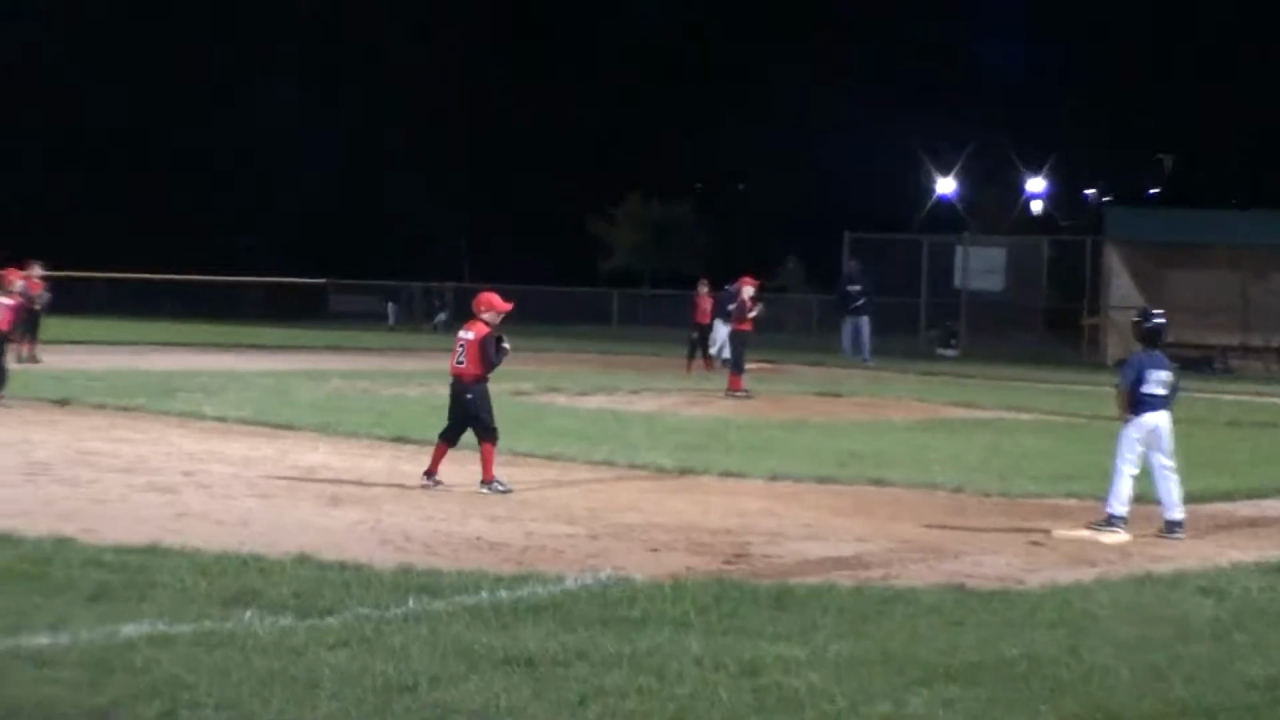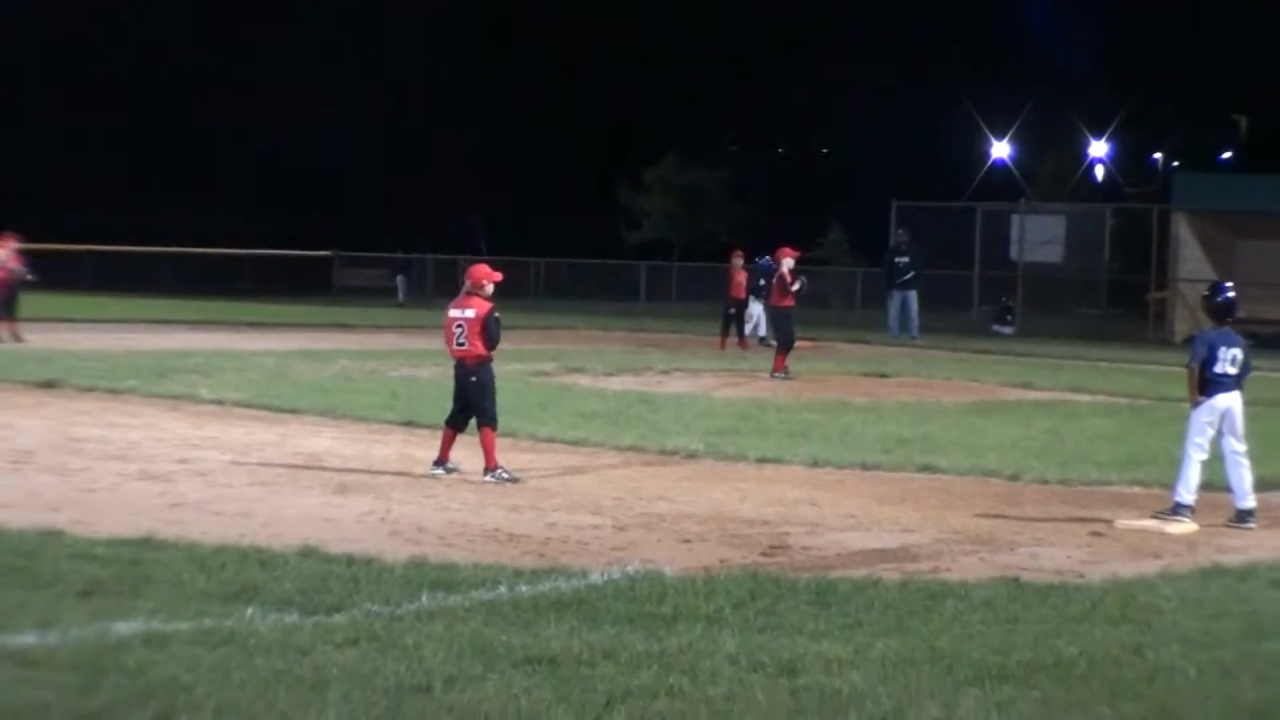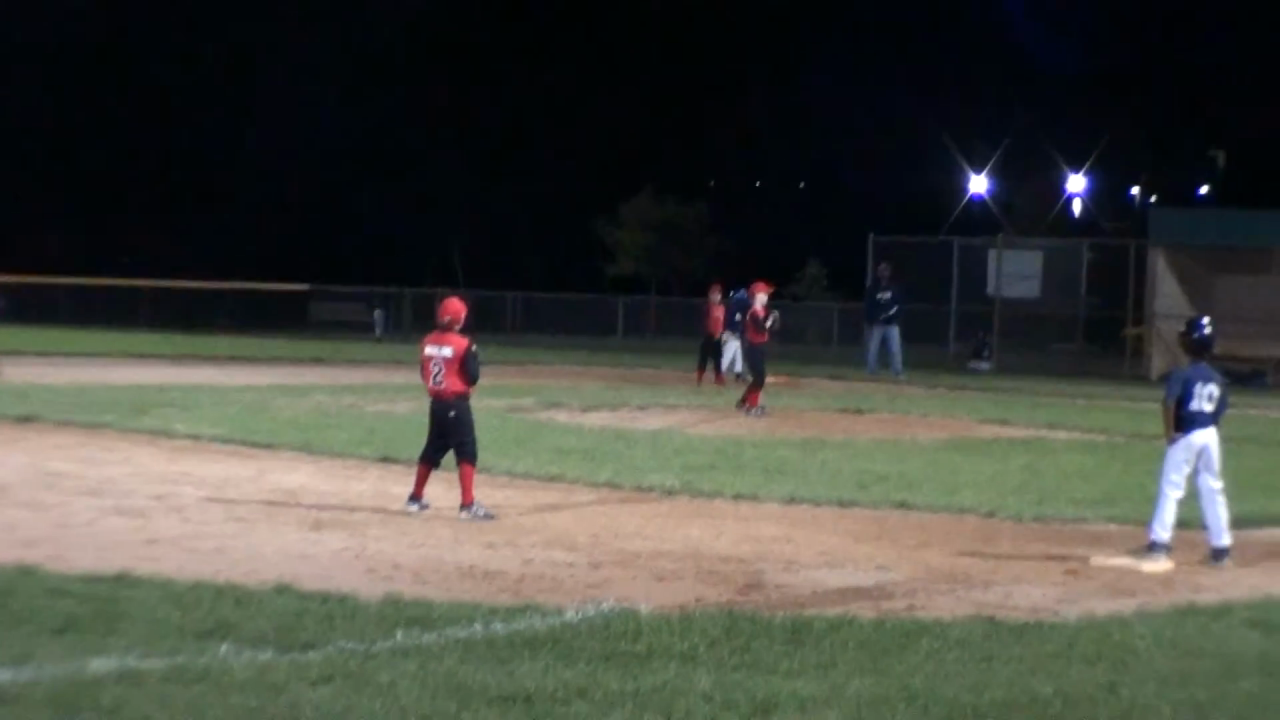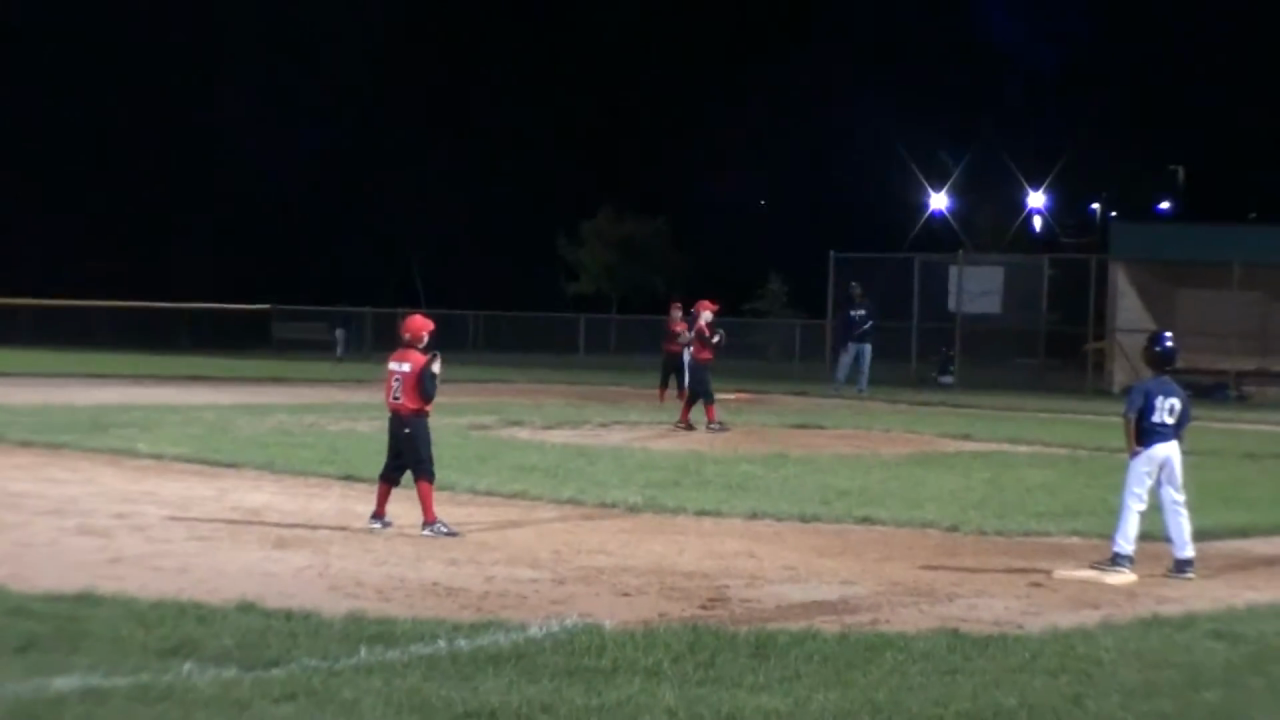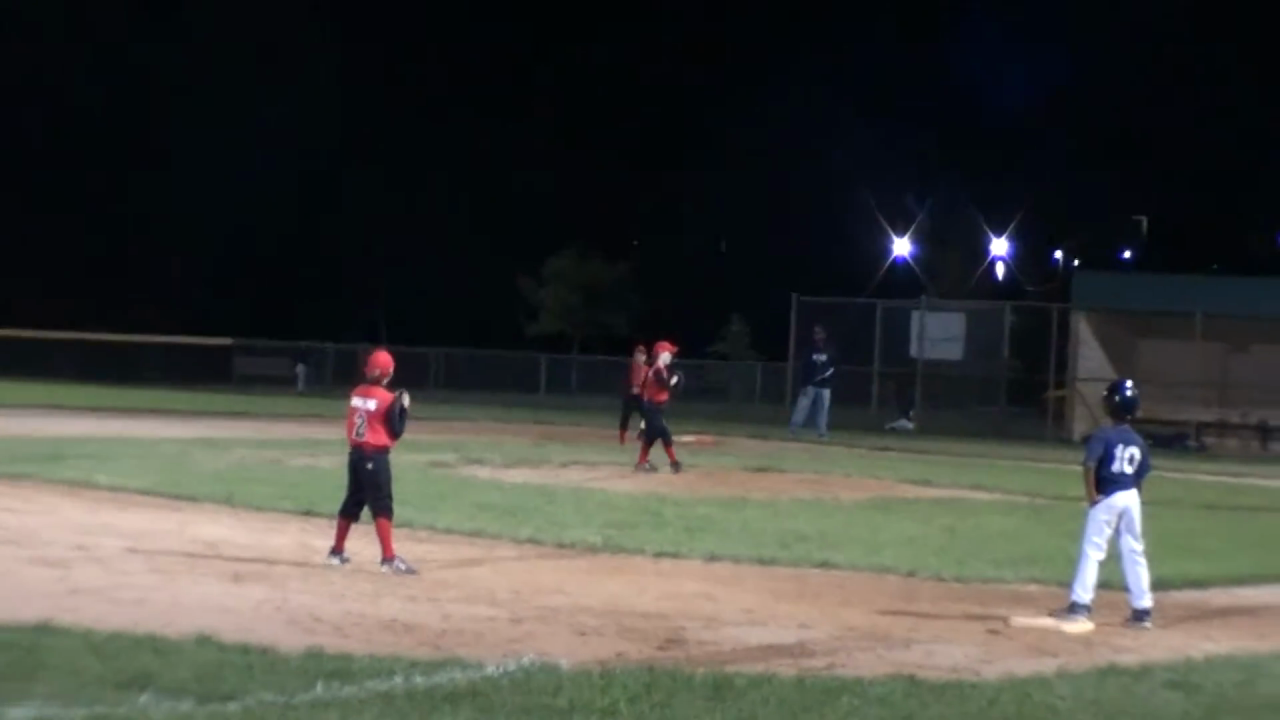
dt=0.4s
person 1, frame 1
left shoulder: (1136, 359)
right shoulder: (1167, 364)
left elbow: (1123, 387)
right elbow: (1171, 396)
left wrist: (1124, 413)
right wrist: (1162, 418)
left hip: (1139, 418)
right hip: (1161, 417)
left knee: (1125, 466)
right knee: (1165, 469)
left ankle: (1117, 517)
right ankle: (1175, 522)
person 1, frame 2
left shoulder: (1206, 337)
right shoulder: (1239, 342)
left elbow: (1193, 366)
right elbow: (1242, 376)
left wrist: (1194, 395)
right wrist: (1231, 395)
left hip: (1210, 400)
right hip: (1233, 399)
left knee: (1194, 451)
right knee: (1237, 454)
left ankle: (1183, 506)
right ankle: (1246, 510)
person 1, frame 3
left shoulder: (1183, 374)
right shoulder: (1216, 378)
left elbow: (1169, 403)
right elbow: (1219, 412)
left wrist: (1170, 432)
right wrist: (1208, 431)
left hip: (1187, 436)
right hip: (1210, 436)
left knee: (1171, 489)
right knee: (1213, 491)
left ankle: (1159, 543)
right ankle: (1221, 548)
person 1, frame 4
left shoulder: (1143, 387)
right shoulder: (1179, 392)
left elbow: (1130, 416)
right elbow: (1182, 427)
left wrist: (1131, 446)
right wrist: (1171, 446)
left hip: (1148, 449)
right hip: (1171, 449)
left knee: (1133, 501)
right knee: (1176, 504)
left ankle: (1122, 556)
right ankle: (1184, 561)
person 1, frame 5
left shoulder: (1103, 435)
right shoulder: (1138, 441)
left elbow: (1090, 465)
right elbow: (1141, 476)
left wrist: (1091, 495)
right wrist: (1130, 496)
left hip: (1107, 498)
right hip: (1131, 498)
left knee: (1092, 550)
right knee: (1134, 553)
left ankle: (1080, 605)
right ankle: (1142, 610)
person 2, frame 1
left shoulder: (466, 328)
right shoulder: (486, 333)
right elbow: (489, 365)
right wrist: (503, 350)
left hip: (458, 384)
right hip: (474, 387)
left knee: (453, 429)
right knee: (488, 432)
left ankle: (430, 474)
right ankle: (488, 481)
person 2, frame 2
left shoulder: (454, 306)
right shoulder: (486, 308)
left elbow: (449, 340)
right elbow: (492, 343)
right wrist: (496, 320)
left hip: (461, 366)
right hip: (479, 368)
left knee: (458, 414)
right knee: (487, 417)
left ankle: (441, 462)
right ankle: (491, 469)
person 2, frame 3
left shoulder: (428, 342)
right shoulder: (463, 345)
left elbow: (424, 374)
right elbow: (472, 378)
right wrist: (473, 354)
left hip: (436, 403)
right hip: (456, 404)
left knee: (432, 450)
right knee: (466, 453)
left ankle: (415, 498)
right ankle: (468, 505)
person 2, frame 4
left shoulder: (395, 357)
right shoulder: (421, 362)
right elbow: (427, 396)
right wrist: (434, 373)
left hip: (396, 419)
right hip: (414, 421)
left knee: (392, 467)
right knee: (423, 469)
left ankle: (378, 516)
right ankle: (430, 522)
person 2, frame 5
left shoulder: (356, 393)
right shoulder: (388, 399)
right elbow: (396, 433)
right wrist: (403, 408)
left hip: (356, 454)
right hip: (375, 457)
left knee: (352, 502)
right knee: (382, 506)
left ankle: (337, 551)
right ankle: (389, 558)
